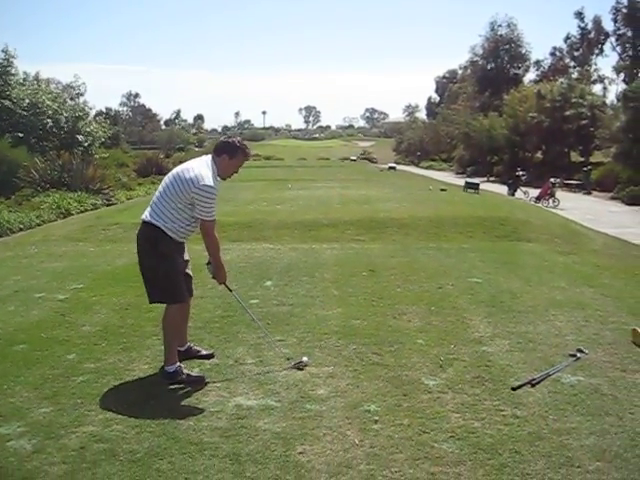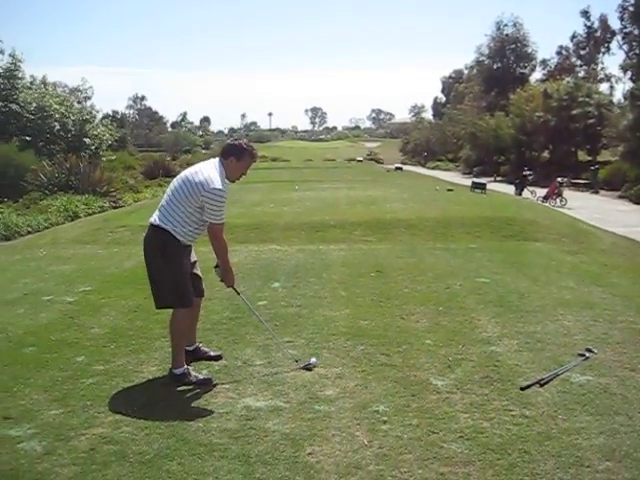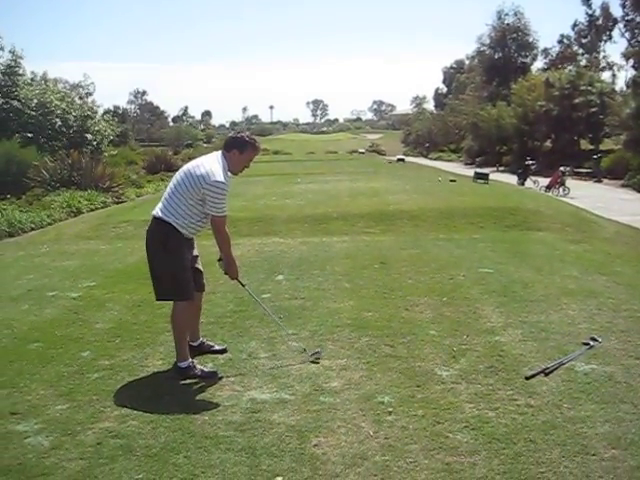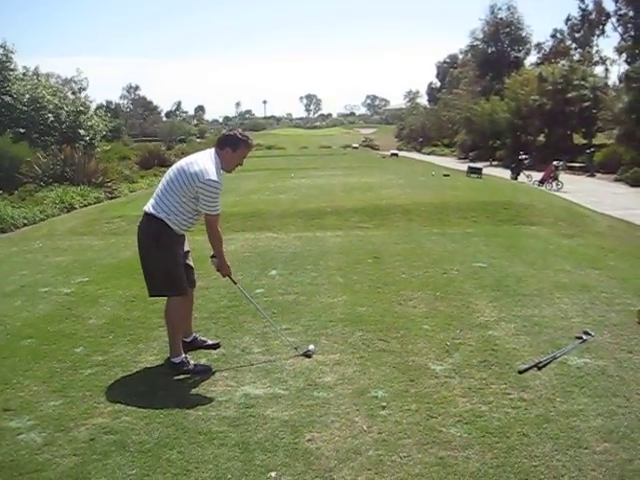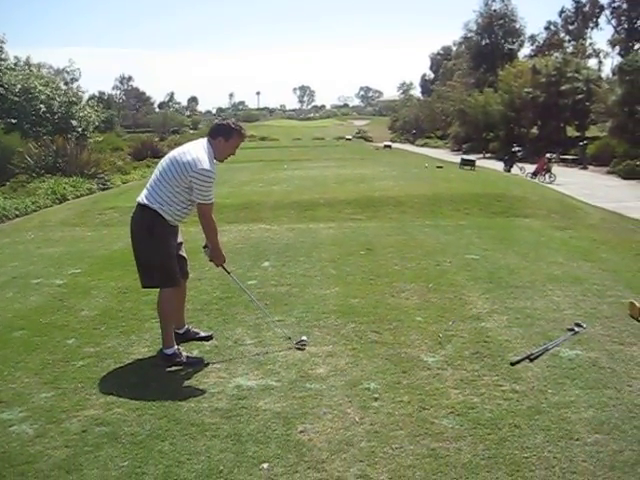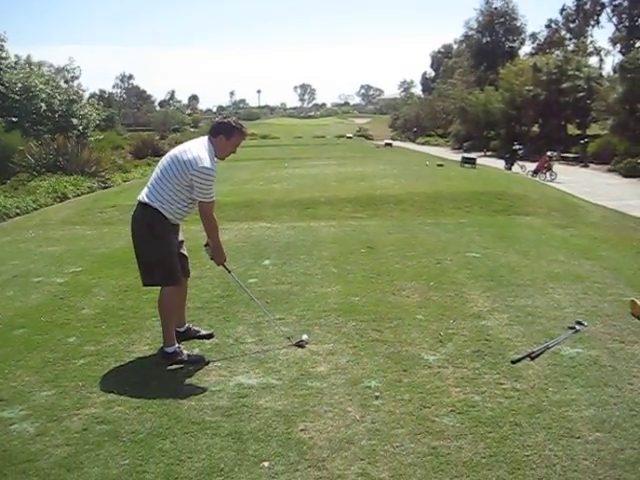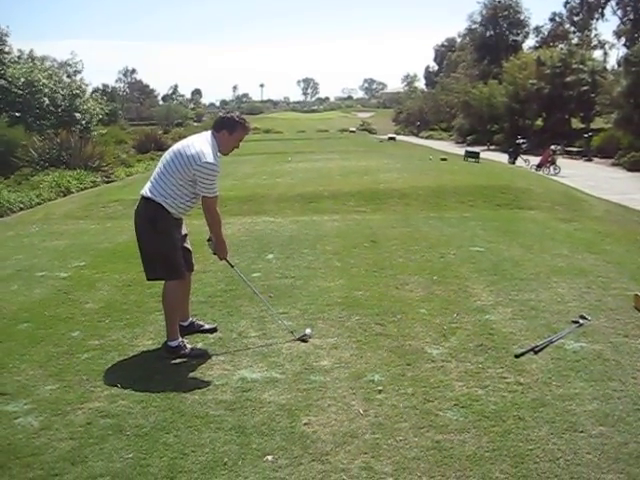
dt=0.3s
person 1, frame 1
left shoulder: (200, 166)
right shoulder: (205, 183)
left elbow: (203, 227)
right elbow: (208, 232)
left wrist: (213, 260)
right wrist: (218, 266)
left hip: (168, 237)
right hip: (158, 239)
left knee: (184, 295)
right knee: (175, 300)
left ankle: (182, 346)
right ankle: (171, 367)
person 1, frame 2
left shoulder: (208, 169)
right shoulder: (215, 187)
left elbow: (211, 230)
right elbow: (217, 235)
left wrist: (221, 263)
right wrist: (227, 268)
left hip: (176, 240)
right hip: (166, 243)
left knee: (195, 294)
right knee: (183, 304)
left ankle: (190, 347)
right ankle: (178, 369)
person 1, frame 3
left shoulder: (211, 162)
right shoulder: (217, 180)
left elbow: (214, 224)
right elbow: (219, 228)
left wrist: (224, 255)
right wrist: (230, 261)
left hip: (178, 233)
right hip: (168, 235)
left knee: (196, 290)
right knee: (183, 297)
left ankle: (195, 341)
right ankle: (183, 362)
person 1, frame 4
left shoulder: (204, 159)
right shoulder: (210, 178)
left elbow: (209, 223)
right elbow: (212, 227)
left wrist: (217, 254)
right wrist: (222, 260)
left hip: (168, 228)
right hip: (159, 231)
left knee: (187, 285)
right knee: (177, 292)
left ankle: (188, 337)
right ankle: (176, 357)
person 1, frame 5
left shoulder: (196, 149)
right shoulder: (203, 167)
left elbow: (201, 210)
right elbow: (206, 215)
left wrist: (210, 241)
right wrist: (216, 249)
left hip: (162, 219)
right hip: (153, 222)
left knee: (180, 276)
right knee: (169, 283)
left ankle: (180, 329)
right ankle: (168, 349)
person 1, frame 6
left shoulder: (197, 147)
right shoulder: (204, 165)
left elbow: (203, 210)
right elbow: (207, 214)
left wrist: (211, 239)
right wrist: (217, 247)
left hip: (163, 218)
right hip: (154, 220)
left knee: (181, 275)
right knee: (171, 281)
left ankle: (181, 327)
right ankle: (169, 348)
person 1, frame 7
left shoulder: (200, 142)
right shoulder: (207, 160)
left elbow: (207, 204)
right elbow: (210, 209)
left wrist: (214, 235)
right wrist: (220, 242)
left hip: (166, 212)
right hip: (157, 215)
left knee: (185, 269)
right knee: (174, 276)
left ankle: (185, 321)
right ankle: (173, 341)
